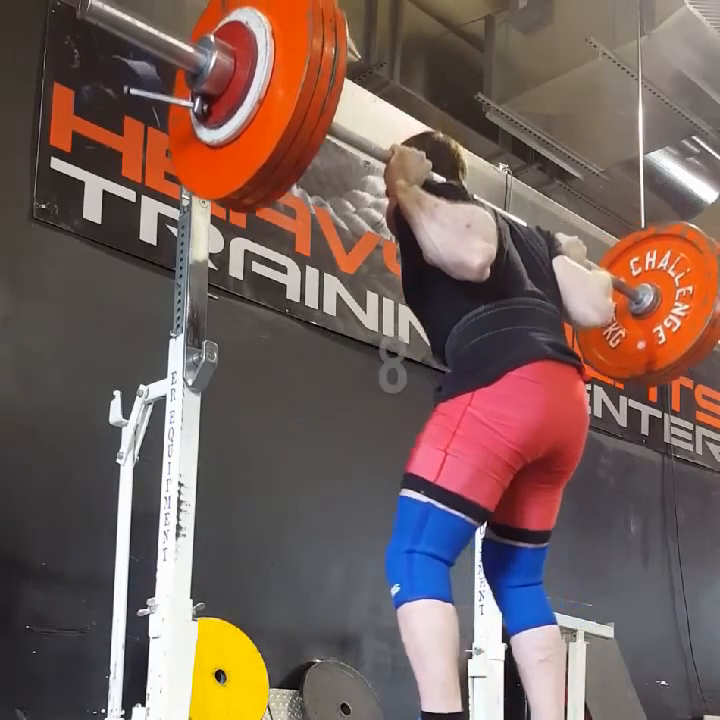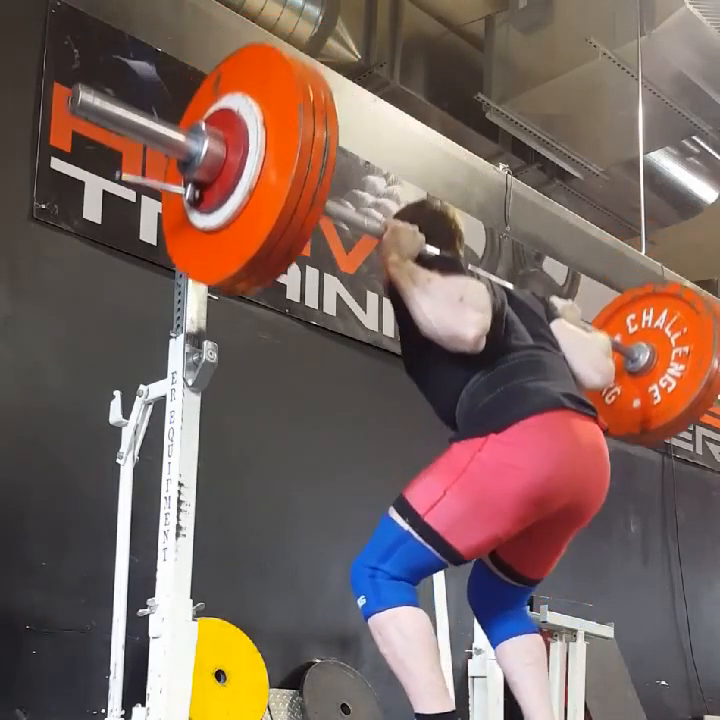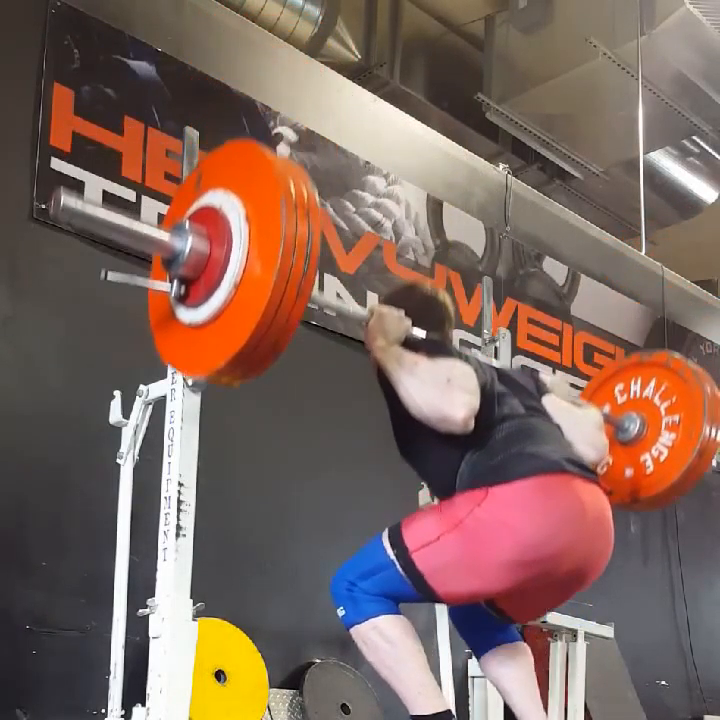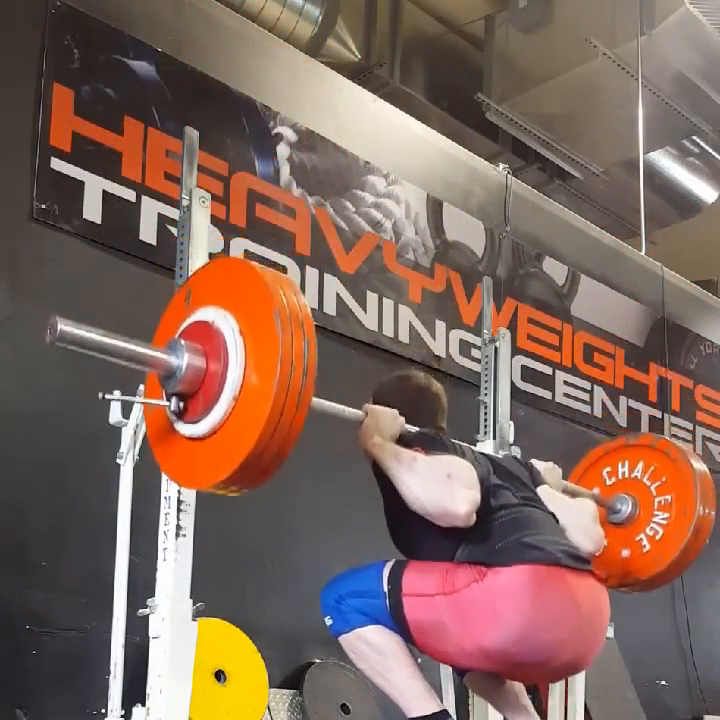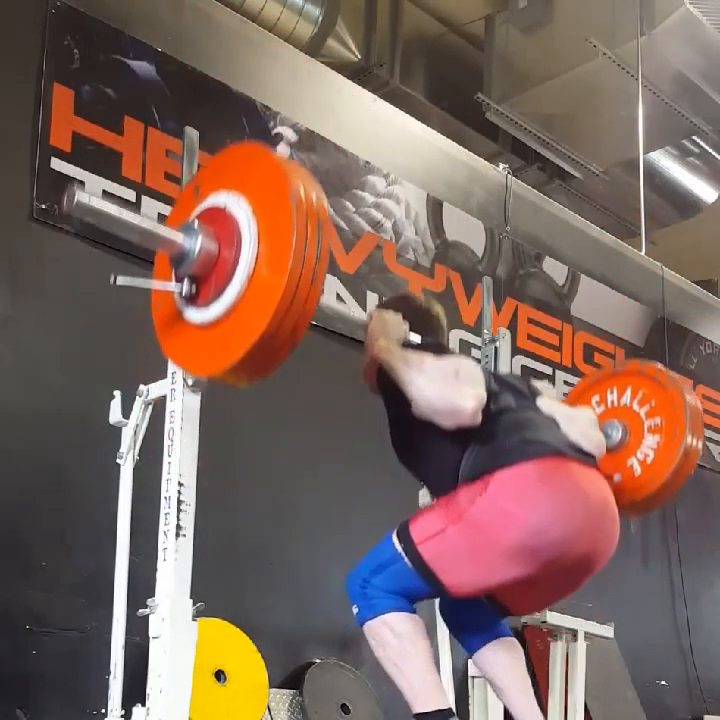
dt=0.5s
person 1, frame 1
left shoulder: (431, 204)
right shoulder: (523, 231)
left elbow: (472, 255)
right elbow: (596, 309)
left wrist: (405, 188)
right wrist: (573, 260)
left hip: (503, 389)
right hip: (564, 401)
left knee: (414, 557)
right knee: (515, 574)
person 1, frame 2
left shoulder: (429, 276)
right shoulder: (516, 296)
left elbow: (466, 328)
right elbow: (598, 370)
left wrist: (397, 262)
right wrist: (569, 323)
left hip: (520, 442)
right hip: (584, 454)
left knee: (379, 574)
right knee: (498, 596)
person 1, frame 3
left shoulder: (416, 361)
right shoulder: (505, 375)
left elbow: (455, 409)
right elbow: (594, 447)
left wrist: (384, 348)
right wrist: (561, 400)
left hip: (528, 508)
right hip: (592, 525)
left knee: (357, 587)
right knee: (479, 613)
person 1, frame 4
left shoulder: (412, 454)
right shoulder: (502, 463)
left elbow: (457, 504)
right elbow: (590, 538)
left wrist: (380, 443)
right wrist: (547, 488)
left hip: (527, 603)
right hip: (587, 617)
left knee: (344, 600)
right knee: (460, 632)
person 1, frame 5
left shoulder: (411, 365)
right shoulder: (499, 377)
left elbow: (462, 403)
right elbow: (591, 439)
left wrist: (387, 349)
right wrist: (544, 404)
left hip: (531, 495)
right hip: (596, 515)
left knee: (373, 586)
right knee: (469, 612)
